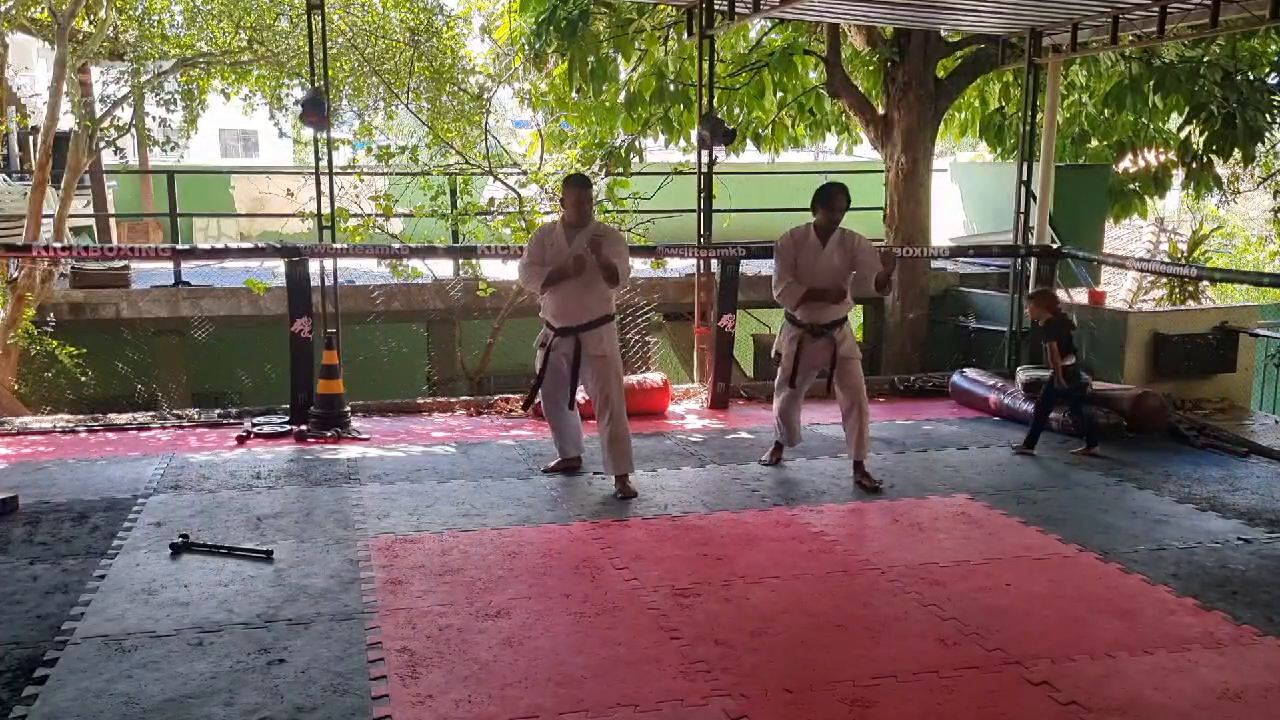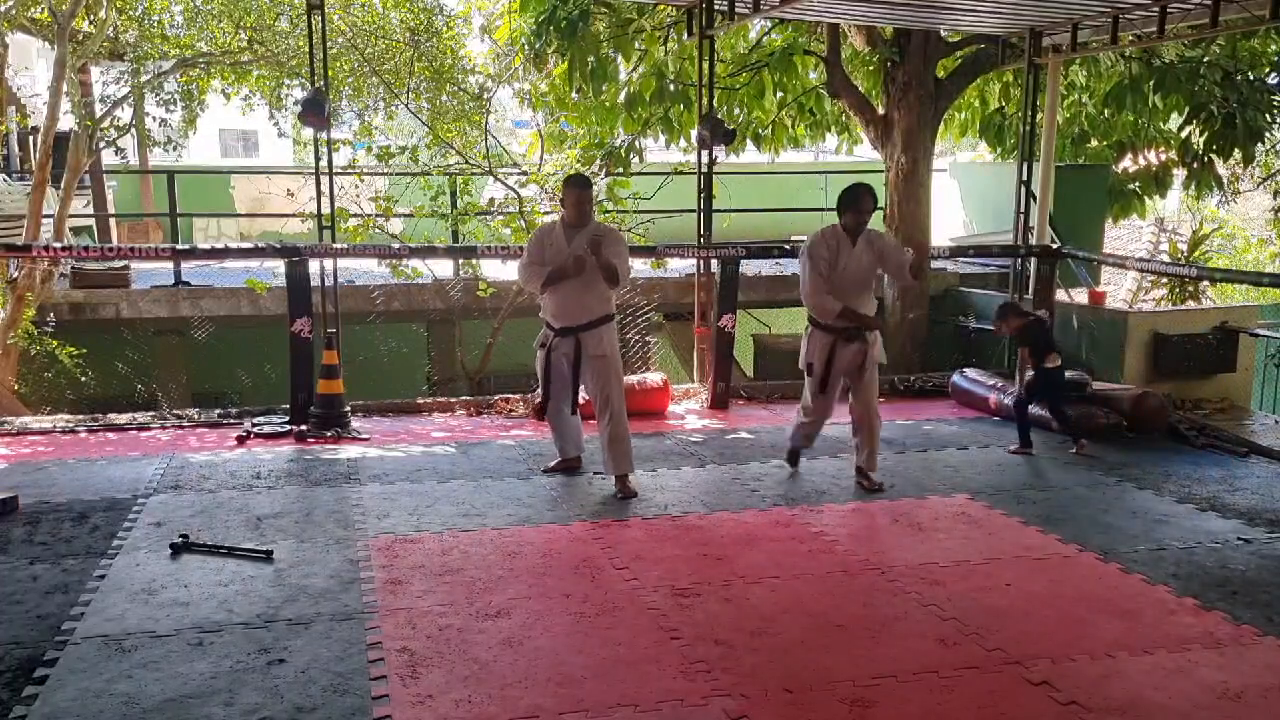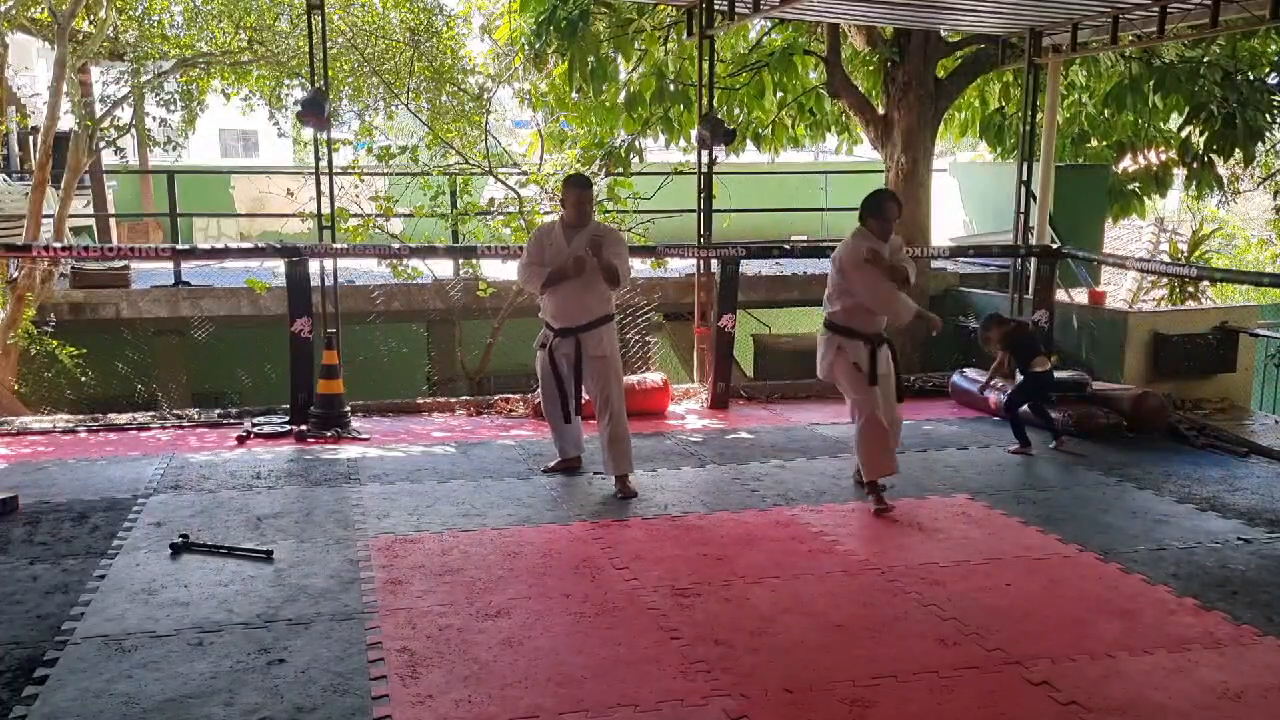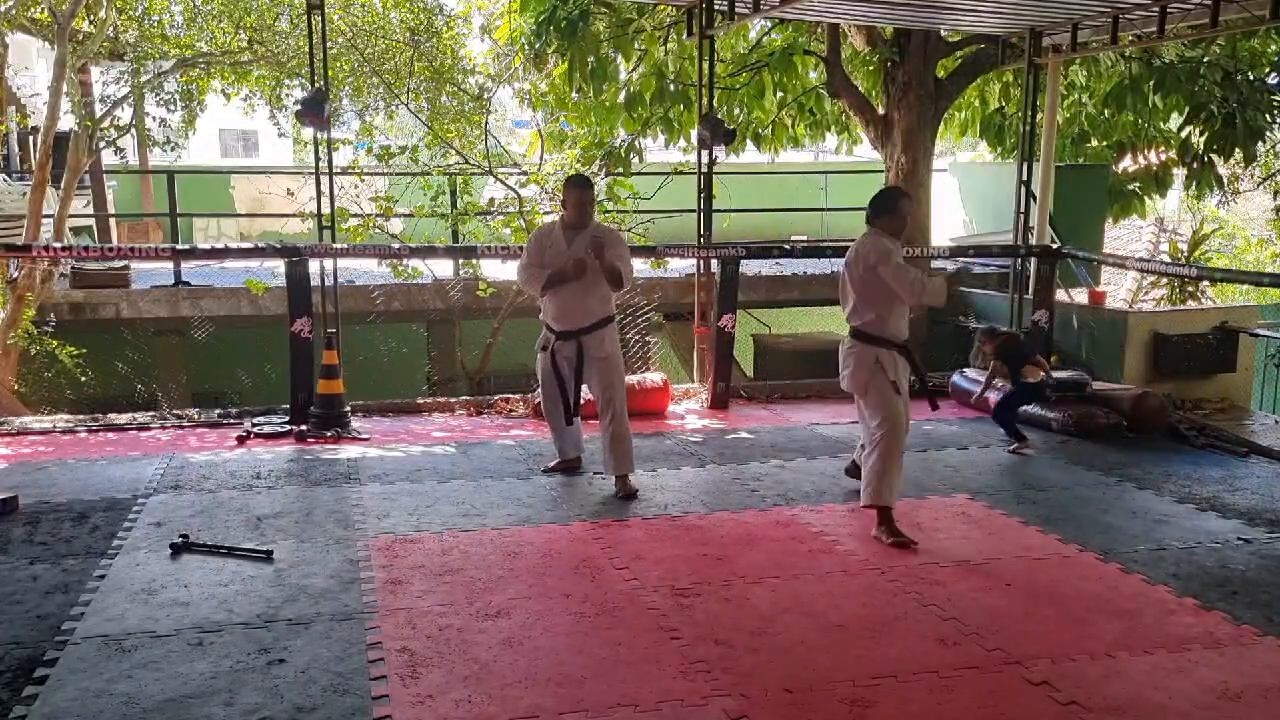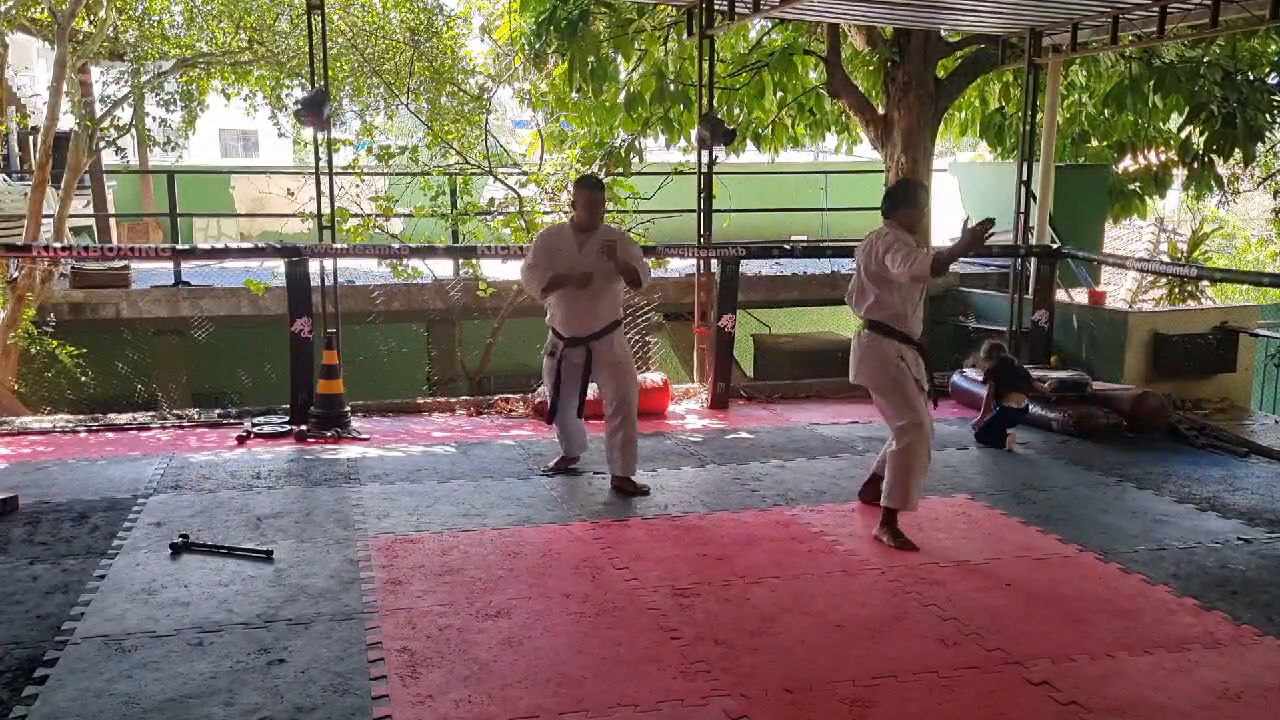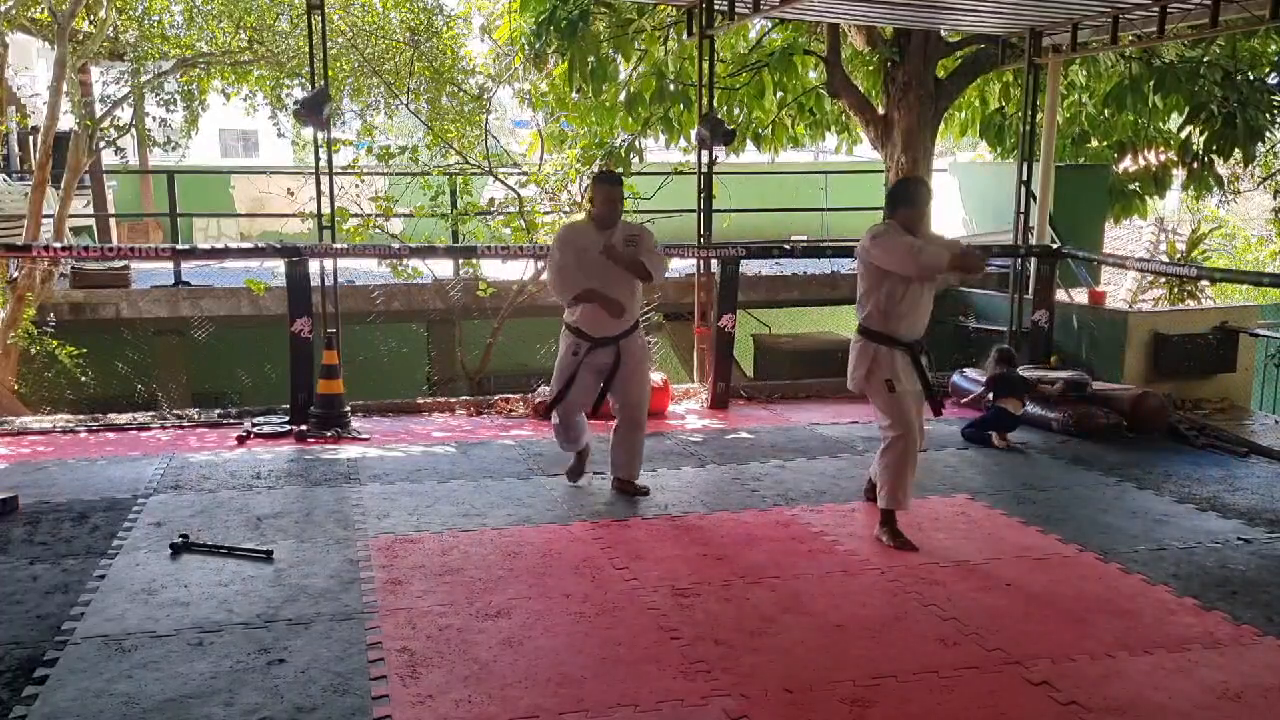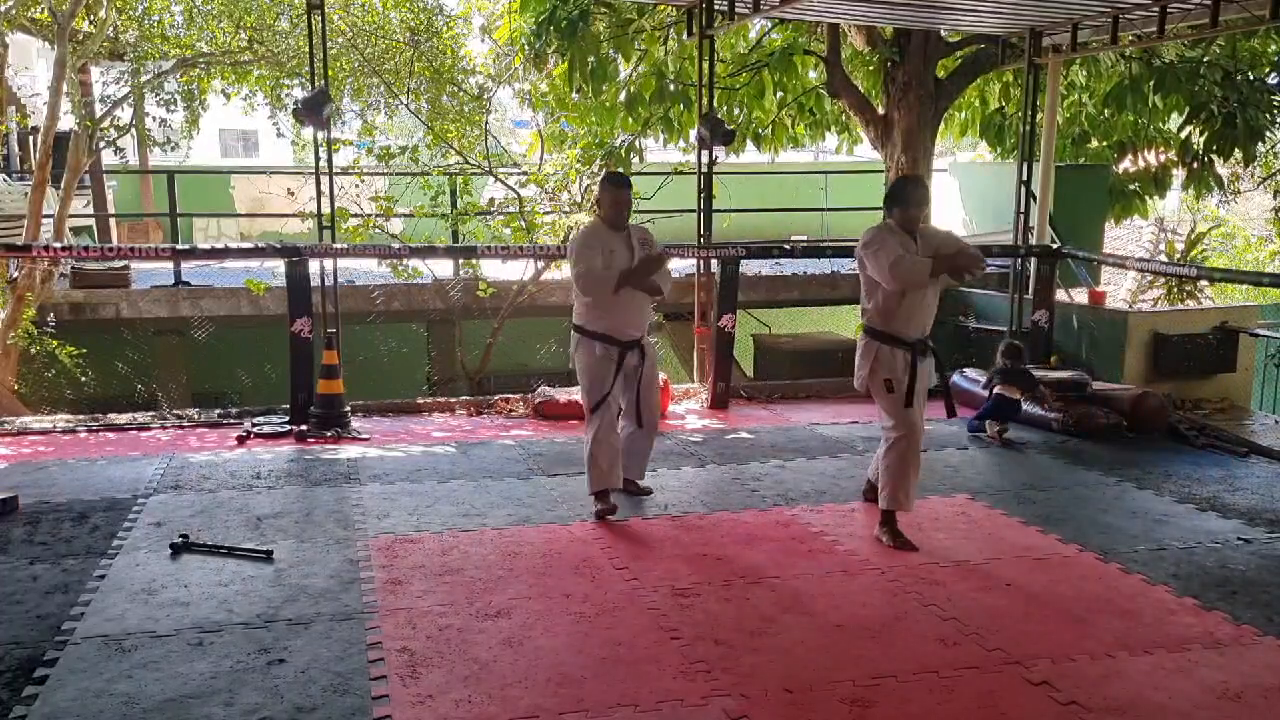
dt=0.2s
person 1, frame 1
left shoulder: (852, 243)
right shoulder: (791, 241)
left elbow: (877, 284)
right elbow: (783, 291)
left wrist: (887, 269)
right wrist: (824, 295)
left hip: (837, 334)
right hip: (799, 333)
left knee: (855, 398)
right knee: (787, 395)
left ankle: (859, 468)
right ankle: (779, 446)
person 1, frame 2
left shoulder: (876, 241)
right shoulder: (817, 246)
left elbow: (908, 273)
right elbow: (814, 298)
left wrist: (918, 261)
right wrist: (857, 317)
left hip: (861, 338)
right hip: (826, 338)
left knee: (867, 410)
right knee: (817, 406)
left ankle: (863, 470)
right ankle: (797, 444)
person 1, frame 3
left shoulder: (887, 245)
right shoulder: (854, 251)
left elbow: (906, 282)
right elbow: (884, 297)
left wrist: (888, 265)
right wrist: (930, 319)
left hip: (873, 343)
right hip: (844, 344)
left knee: (889, 416)
right knee: (869, 413)
left ankle: (866, 473)
right ankle: (875, 489)
person 1, frame 4
left shoulder: (864, 249)
right shoulder: (879, 250)
right elbow: (917, 288)
right wrist: (953, 278)
left hip: (878, 350)
right hip: (872, 353)
left knee: (884, 422)
right knee: (890, 429)
left ankle: (859, 464)
right ankle: (884, 521)
person 1, frame 5
left shoulder: (887, 241)
right shoulder: (892, 240)
right elbow: (916, 265)
right wrist: (962, 247)
left hip: (895, 349)
right hip: (886, 351)
left knee: (910, 429)
right knee: (915, 433)
left ankle: (874, 486)
right ankle: (887, 523)
person 1, frame 6
left shoulder: (923, 238)
right shoulder: (879, 238)
left elbow: (970, 258)
right elbow: (917, 259)
left wrist: (964, 260)
right wrist: (959, 259)
left hip: (908, 353)
right hip: (880, 353)
left knee: (911, 431)
right knee: (902, 432)
left ankle: (875, 487)
right ankle: (887, 523)
person 1, frame 7
left shoulder: (930, 237)
right shoulder: (876, 239)
left elbow: (974, 259)
right elbow: (899, 272)
left wrist: (951, 264)
right wrist: (945, 263)
left hip: (916, 352)
right hip: (885, 352)
left knee: (906, 429)
right knee: (905, 432)
left ankle: (874, 486)
right ankle: (887, 522)
person 2, frame 1
left shoulder: (608, 236)
right shoulder: (544, 236)
left elbow: (618, 276)
right elbow: (528, 275)
left wrist: (600, 257)
right wrist: (565, 270)
left hip: (596, 334)
right hip: (555, 334)
left knee: (609, 403)
right knee: (554, 400)
left ankle: (621, 475)
right ankle: (570, 455)
person 2, frame 2
left shoulder: (608, 235)
right shoulder: (543, 235)
left elbow: (618, 278)
right elbow: (527, 275)
left wrist: (600, 258)
right wrist: (565, 270)
left hip: (596, 334)
right hip: (555, 334)
left knee: (610, 403)
right knee: (555, 401)
left ankle: (621, 475)
right ankle: (570, 456)
person 2, frame 3
left shoulder: (608, 235)
right shoulder: (543, 235)
left elbow: (619, 279)
right elbow: (527, 276)
left wrist: (601, 259)
right wrist: (565, 271)
left hip: (596, 334)
right hip: (555, 335)
left knee: (610, 404)
right knee: (555, 401)
left ankle: (621, 475)
right ankle: (570, 456)
person 2, frame 4
left shoulder: (608, 237)
right shoulder: (542, 237)
left elbow: (622, 280)
right elbow: (527, 277)
left wrist: (604, 261)
right wrist: (565, 273)
left hip: (598, 336)
right hip: (556, 337)
left knee: (612, 403)
right knee: (556, 403)
left ankle: (621, 475)
right ankle: (570, 456)
person 2, frame 5
left shoulder: (618, 239)
right shoulder: (550, 238)
left elbow: (640, 278)
right elbow: (531, 278)
left wrist: (620, 263)
right wrist: (566, 279)
left hip: (607, 340)
right hip: (564, 341)
left knee: (623, 405)
right knee: (559, 404)
left ankle: (622, 474)
right ankle: (571, 453)
person 2, frame 6
left shoulder: (637, 234)
right shoulder: (569, 236)
left elbow: (655, 270)
right elbow: (561, 284)
left wrist: (621, 258)
right wrist: (601, 301)
left hip: (626, 341)
right hip: (580, 341)
left knee: (633, 412)
right knee: (566, 405)
left ankle: (624, 475)
right ankle: (579, 448)
person 2, frame 7
left shoulder: (642, 238)
right shoulder: (586, 240)
left elbow: (660, 283)
right elbow: (589, 285)
left wrist: (644, 277)
right wrist: (637, 272)
left hip: (634, 345)
right hip: (596, 346)
left knee: (645, 417)
right knee: (602, 418)
left ankle: (628, 475)
right ankle: (602, 495)
